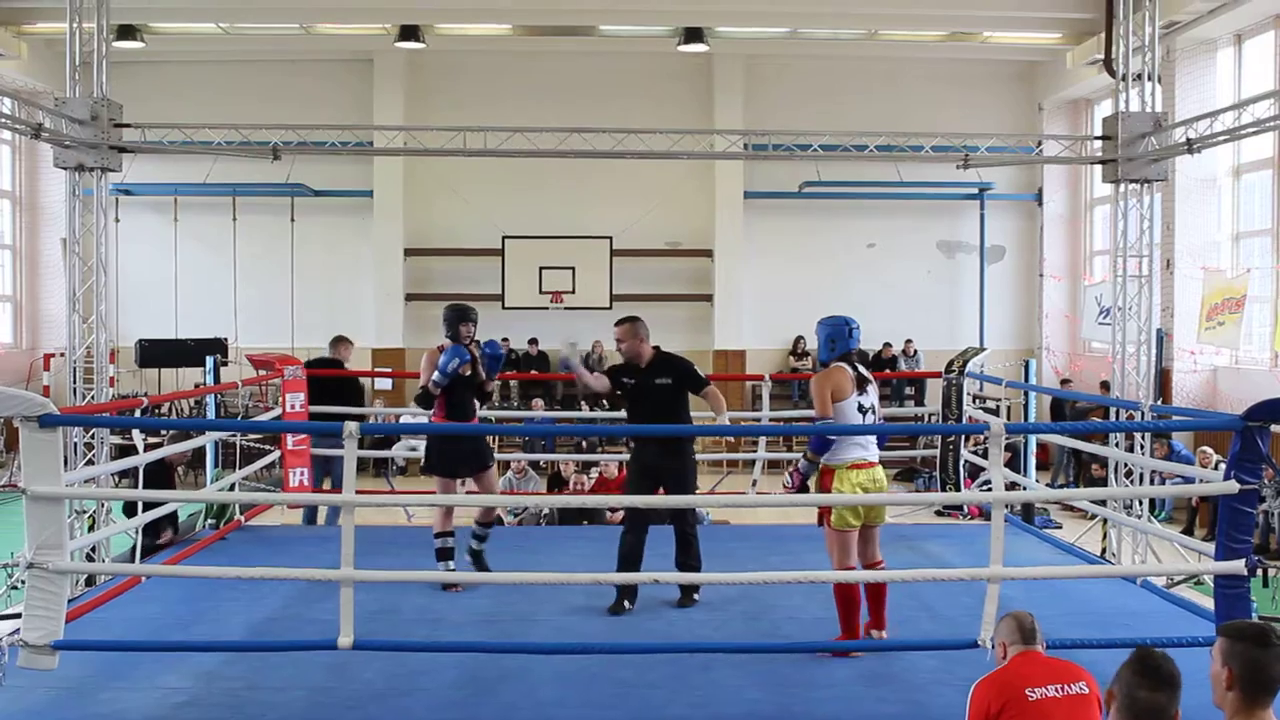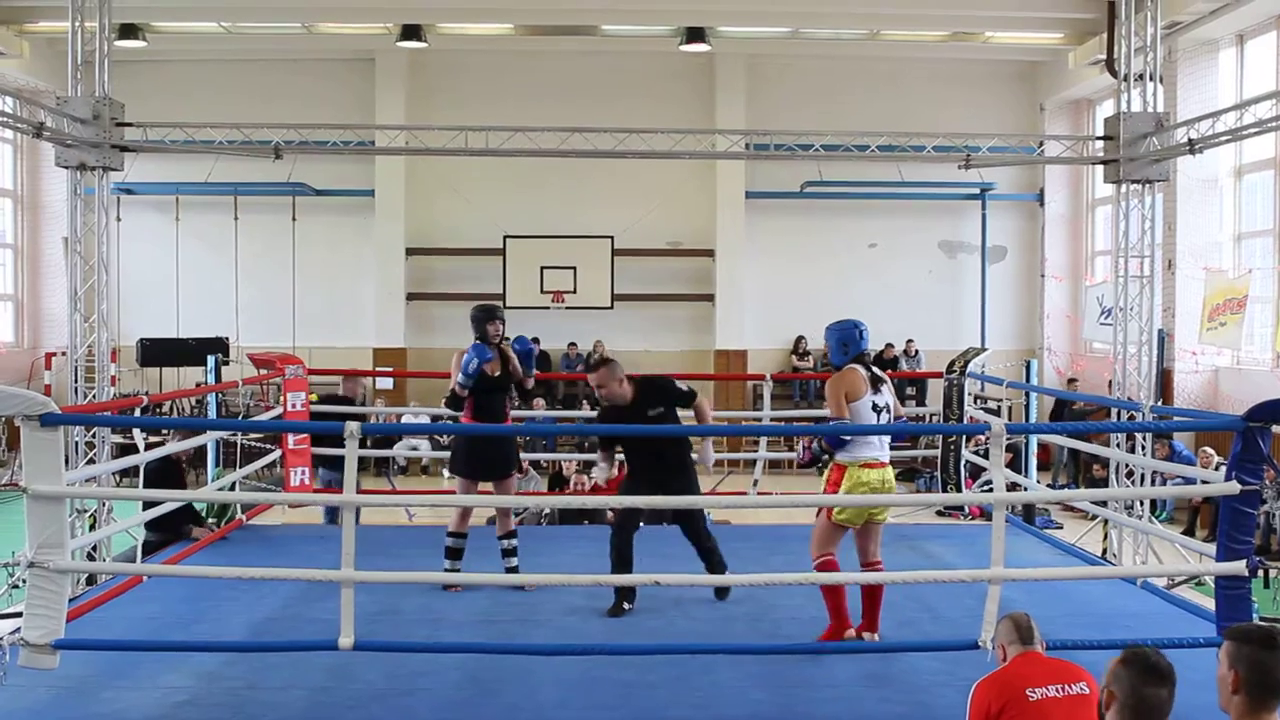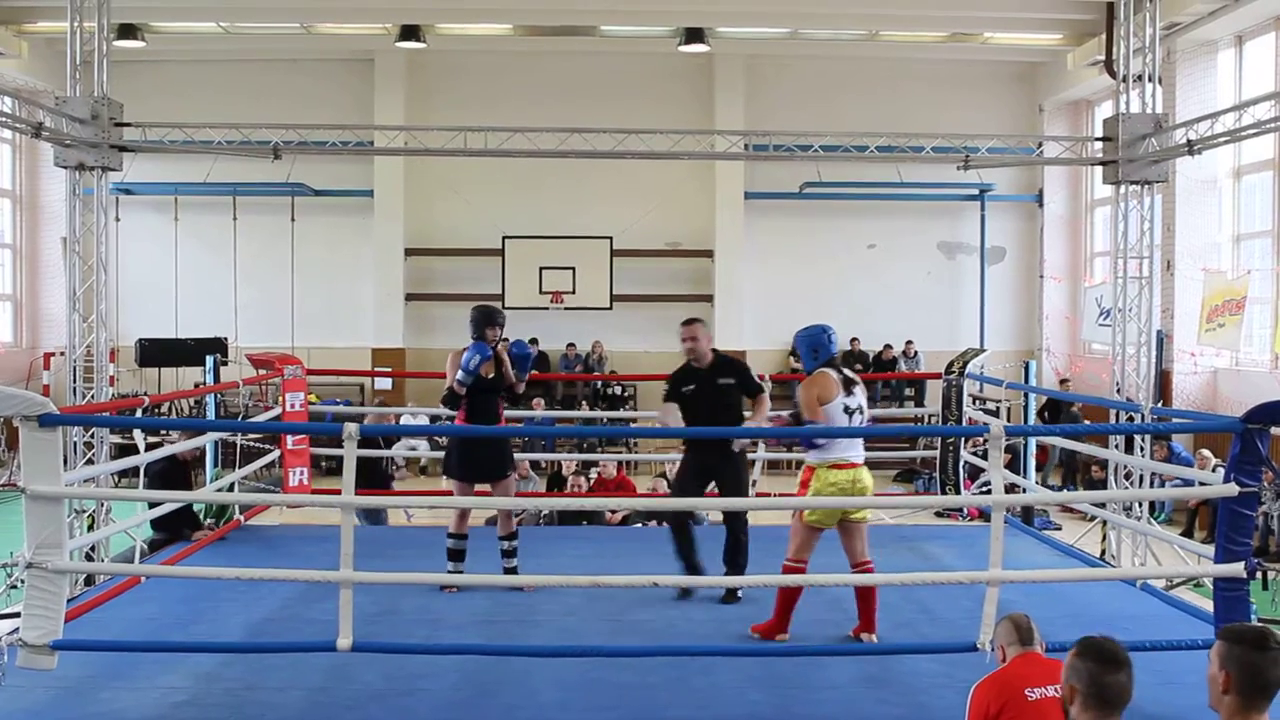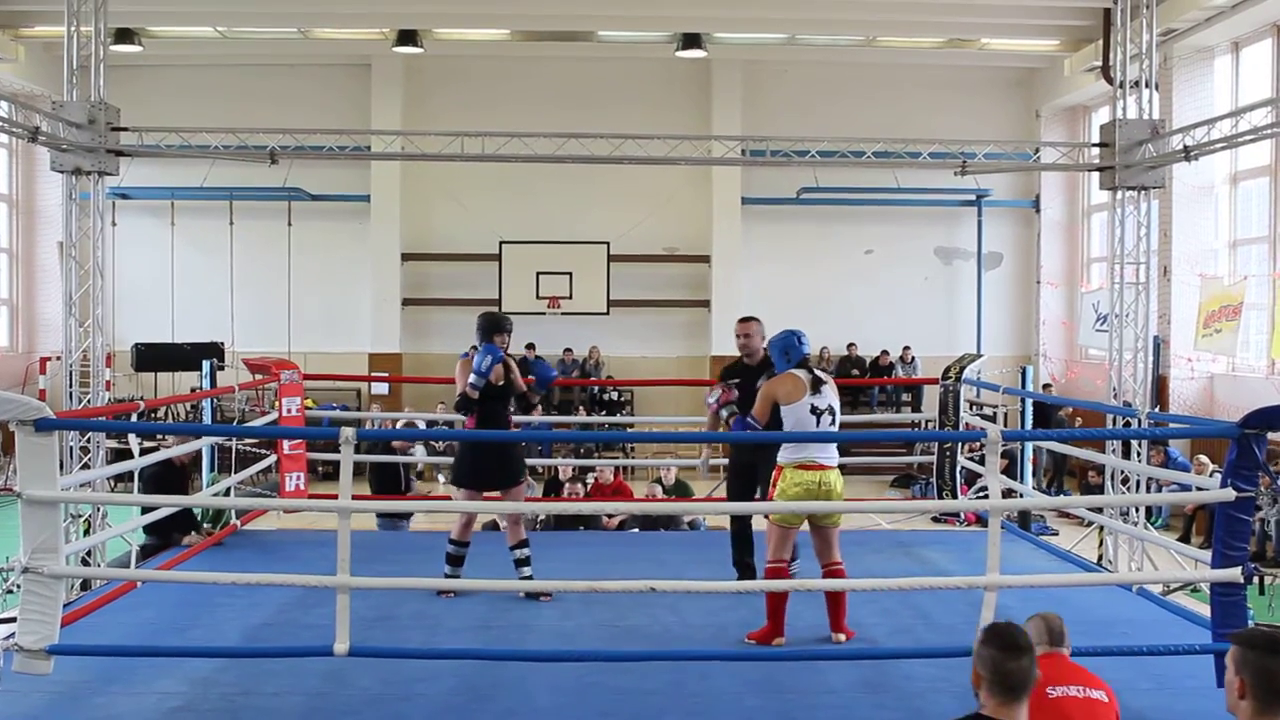
dt=0.5s
person 1, frame 1
left shoulder: (825, 378)
right shoulder: (868, 378)
left elbow: (825, 434)
left wrist: (803, 469)
left hip: (841, 476)
right hip: (874, 473)
left knee: (843, 562)
right knee: (870, 556)
left ankle: (851, 637)
right ankle: (878, 625)
person 1, frame 2
left shoulder: (839, 380)
right shoulder: (882, 378)
left elbow: (840, 434)
right elbow: (899, 426)
left wrist: (816, 449)
left hip: (851, 474)
right hip: (883, 473)
left knee: (822, 549)
right knee: (870, 556)
left ankle: (840, 626)
right ankle: (869, 627)
person 1, frame 3
left shoulder: (812, 384)
right shoulder: (855, 381)
left elbow: (815, 438)
left hip: (824, 476)
right hip: (858, 474)
left knee: (797, 553)
right knee: (859, 554)
left ankle: (779, 626)
right ankle: (868, 627)
person 1, frame 4
left shoulder: (777, 384)
right shoulder: (829, 382)
left elbow: (749, 430)
left wrist: (724, 406)
left hip: (794, 476)
right hip: (829, 476)
left knee: (777, 555)
right knee: (830, 555)
left ankle: (774, 630)
right ankle: (839, 627)
person 2, frame 1
left shoulder: (474, 353)
right shoulder: (434, 355)
left elbow: (483, 396)
right elbow: (424, 401)
left wrist: (492, 370)
right wrist: (443, 373)
left hip: (472, 433)
right hip: (445, 436)
left knee: (491, 497)
right knee: (447, 505)
left ankle: (476, 552)
right ankle: (446, 570)
person 2, frame 2
left shoulder: (508, 354)
right shoulder: (464, 357)
left elbow: (526, 394)
right elbow: (454, 404)
left wrist: (528, 366)
right wrist: (466, 376)
left hip: (502, 437)
right hip: (473, 438)
left knee: (506, 508)
right knee: (464, 507)
left ankle: (513, 570)
right ankle: (451, 571)
person 2, frame 3
left shoulder: (502, 356)
right shoulder: (459, 357)
left elbow: (514, 397)
right elbow: (450, 402)
left wrist: (523, 370)
right wrist: (466, 372)
left hip: (496, 438)
right hip: (466, 440)
left knee: (507, 509)
right knee: (462, 510)
left ankle: (511, 571)
right ankle: (454, 573)
person 2, frame 4
left shoulder: (509, 364)
right shoulder: (466, 364)
left elbow: (525, 405)
right elbow: (462, 407)
left wrist: (540, 387)
right wrist: (478, 375)
left hip: (506, 446)
right hip: (476, 446)
left knee: (516, 517)
right knee: (467, 517)
left ankle: (527, 581)
right ankle: (450, 577)
person 3, frame 1
left shoulder: (675, 366)
right shoulder: (622, 372)
left elbow: (710, 393)
right elbow: (593, 383)
left wrist: (721, 417)
right wrist: (575, 365)
left hip: (678, 454)
right hip: (643, 455)
left knee: (684, 521)
right knee: (634, 521)
left ankle: (690, 586)
right ankle: (626, 593)
person 3, frame 2
left shoulder: (659, 387)
right shoulder: (607, 416)
left elbow: (699, 403)
right elbow: (606, 456)
left wrist: (707, 441)
right wrist: (602, 467)
left hip: (678, 467)
right hip: (640, 472)
left knee: (695, 528)
right knee: (621, 527)
left ankle: (719, 572)
right ankle: (624, 597)
person 3, frame 3
left shoulder: (734, 368)
right shoulder: (679, 378)
left elbow: (763, 401)
right elbow: (667, 414)
left wrist: (750, 426)
right wrist: (669, 421)
left hip: (730, 454)
right hip: (696, 454)
left knee: (735, 518)
right knee: (677, 515)
left ankle: (734, 581)
right ankle: (693, 573)
person 3, frame 4
left shoulder: (779, 369)
right shoulder: (729, 373)
right elbow: (716, 412)
right wrist: (707, 448)
left hip: (772, 449)
right hip: (739, 449)
right knee: (738, 513)
left ankle: (788, 561)
right ankle: (745, 574)
